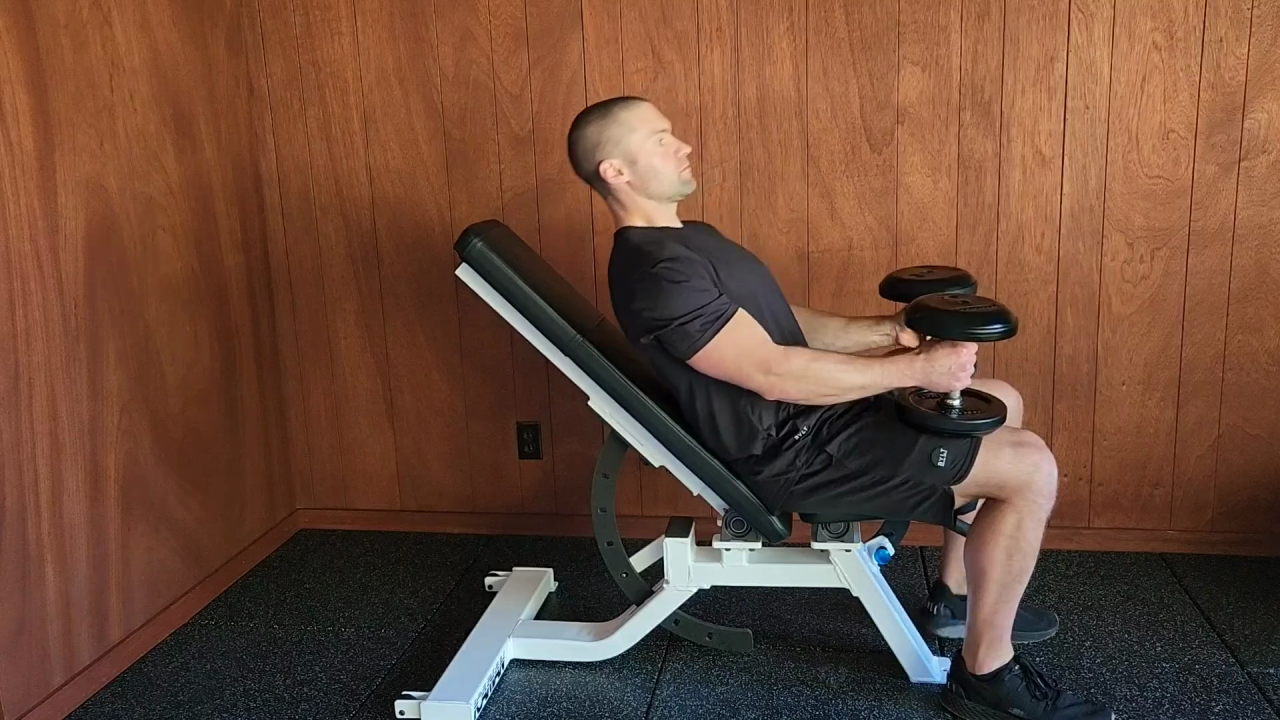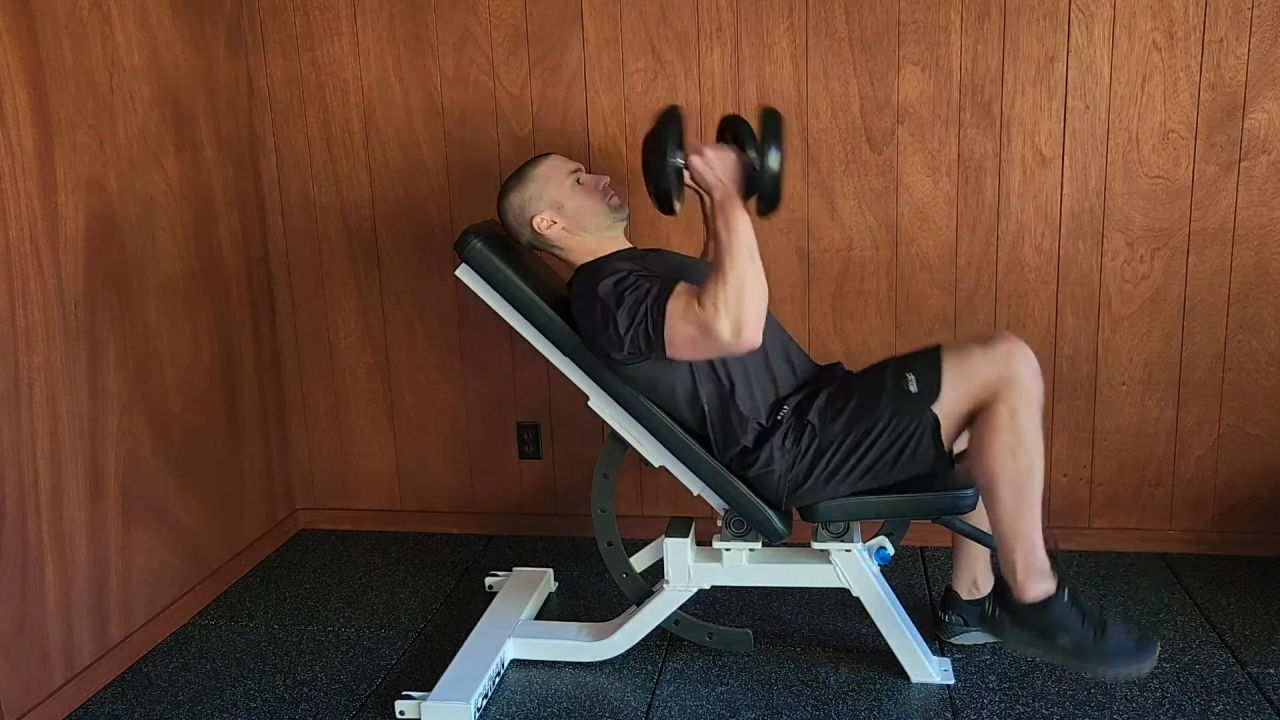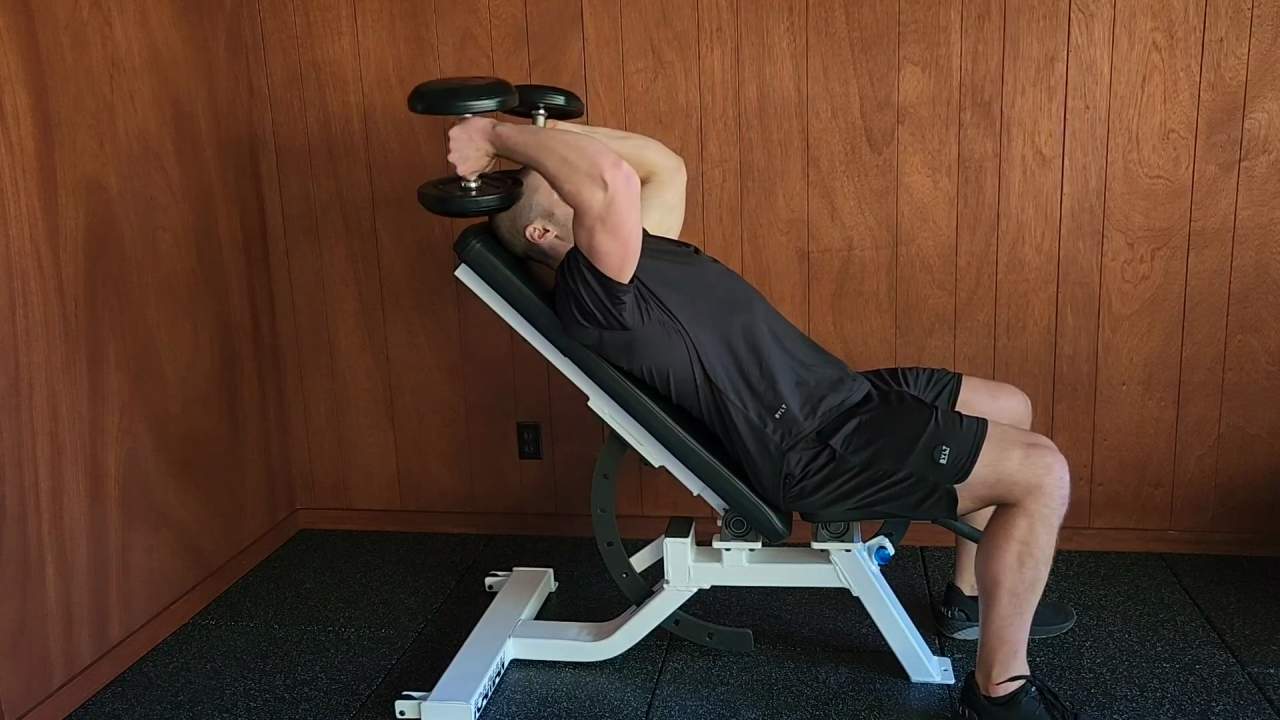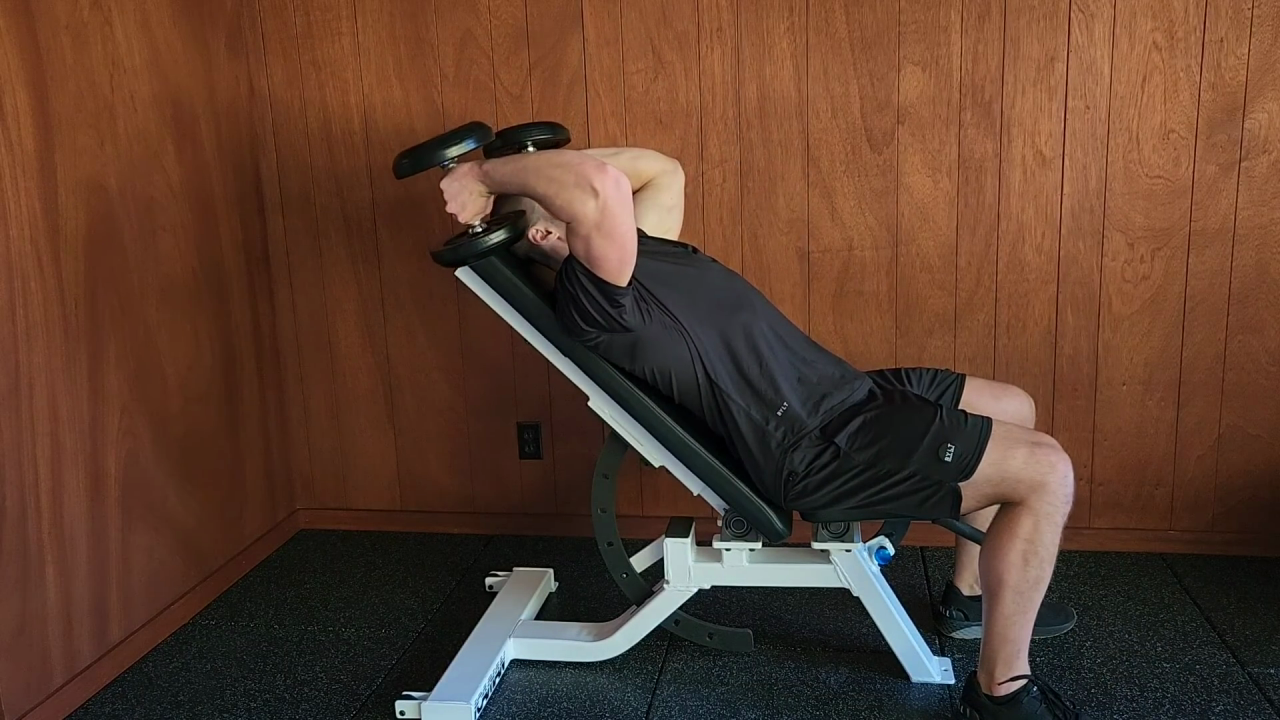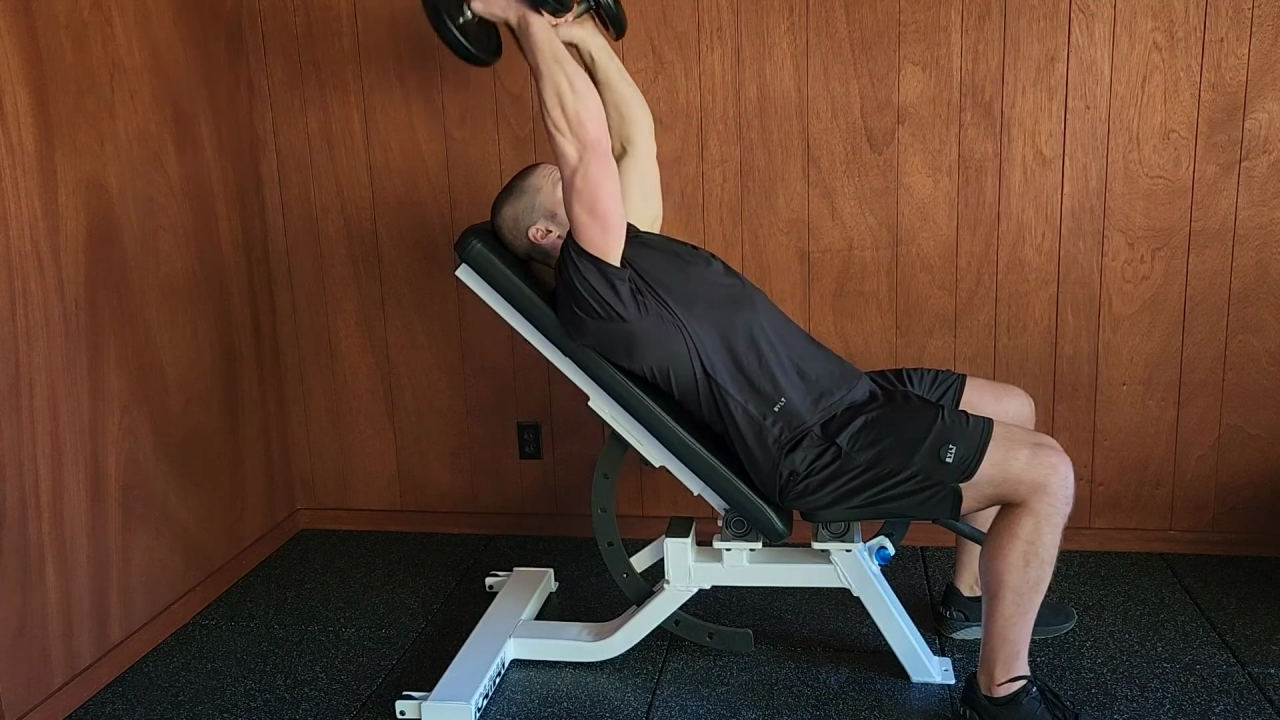
dt=1s
person 1, frame 1
left shoulder: (688, 240)
right shoulder: (655, 272)
left elbow: (784, 324)
right elbow: (772, 373)
left wrist: (886, 333)
right wrist: (915, 370)
left hip: (807, 415)
right hip: (793, 452)
left knee: (1000, 405)
right knee: (1029, 469)
left ankle: (957, 596)
person 1, frame 2
left shoulder: (626, 269)
right shoulder: (610, 292)
left elbow: (719, 315)
right elbow: (735, 327)
left wrist: (716, 203)
right wrist: (730, 198)
left hip: (800, 414)
right hip: (790, 446)
left knee: (988, 420)
right knee: (1008, 367)
left ankle: (969, 600)
right ankle: (1034, 598)
person 1, frame 3
left shoulder: (626, 251)
right shoulder: (589, 290)
left elbow: (665, 167)
right elbow: (609, 176)
left wrist: (551, 133)
right wrist: (499, 135)
left hip: (834, 395)
right hip: (812, 446)
left knee: (1010, 408)
right knee: (1040, 473)
left ankle: (972, 596)
person 1, frame 4
left shoulder: (629, 247)
right shoulder: (592, 295)
left elbow: (664, 170)
right elbow: (601, 182)
right wrist: (488, 173)
left hip: (837, 392)
right hip: (816, 444)
left knee: (1013, 409)
right knee: (1043, 472)
left ankle: (970, 595)
person 1, frame 5
left shoulder: (627, 250)
right shoulder: (591, 289)
left elbow: (634, 140)
right elbow: (584, 139)
left hip: (838, 397)
right hip: (816, 446)
left knee: (1015, 410)
right knee: (1045, 473)
left ankle: (971, 594)
